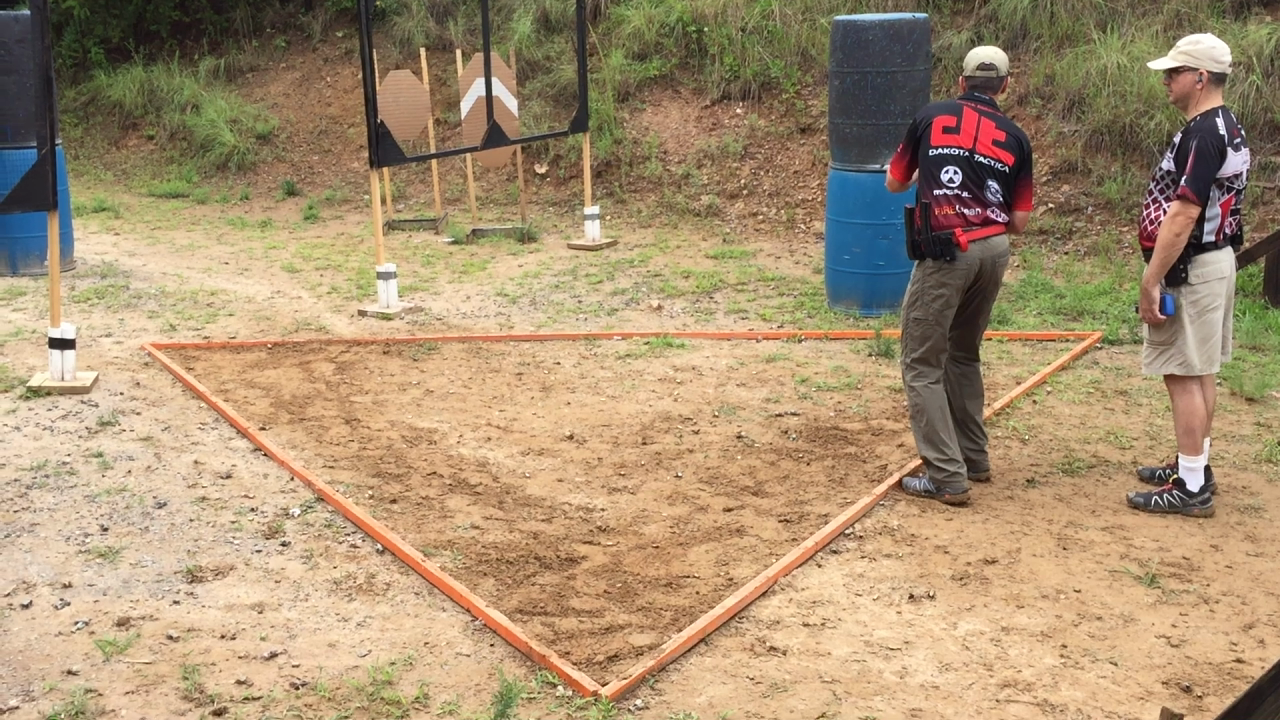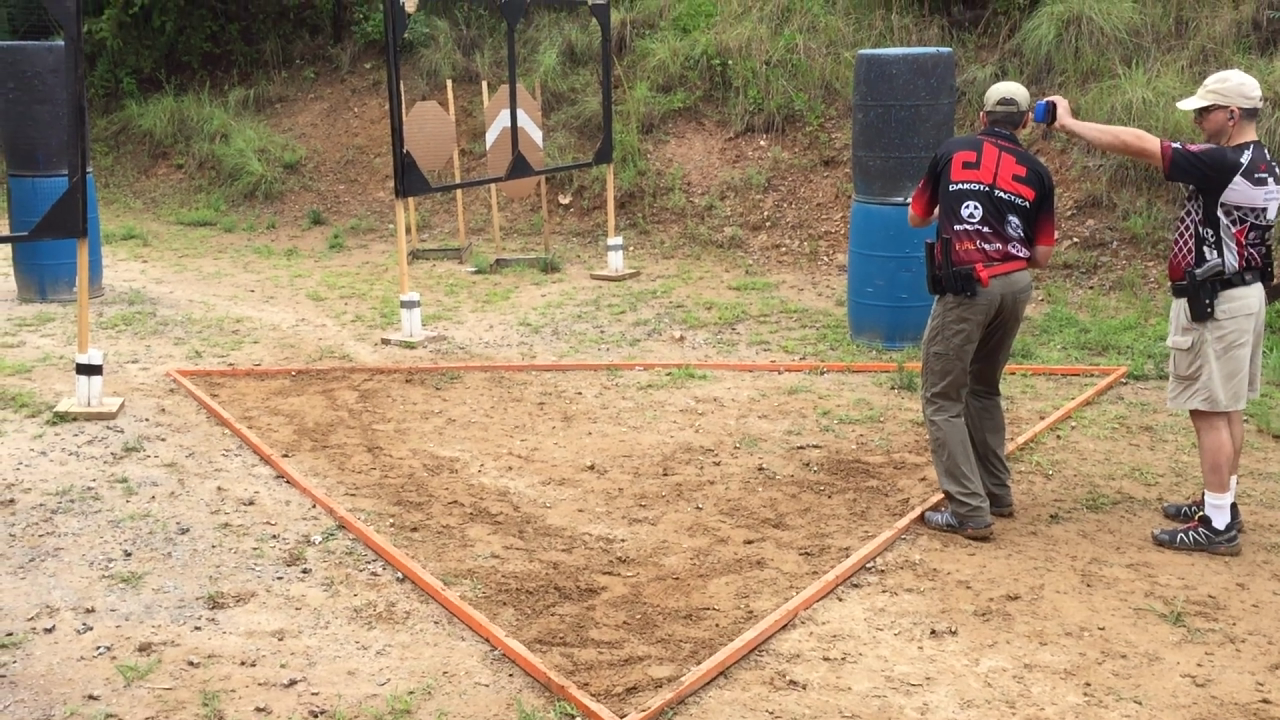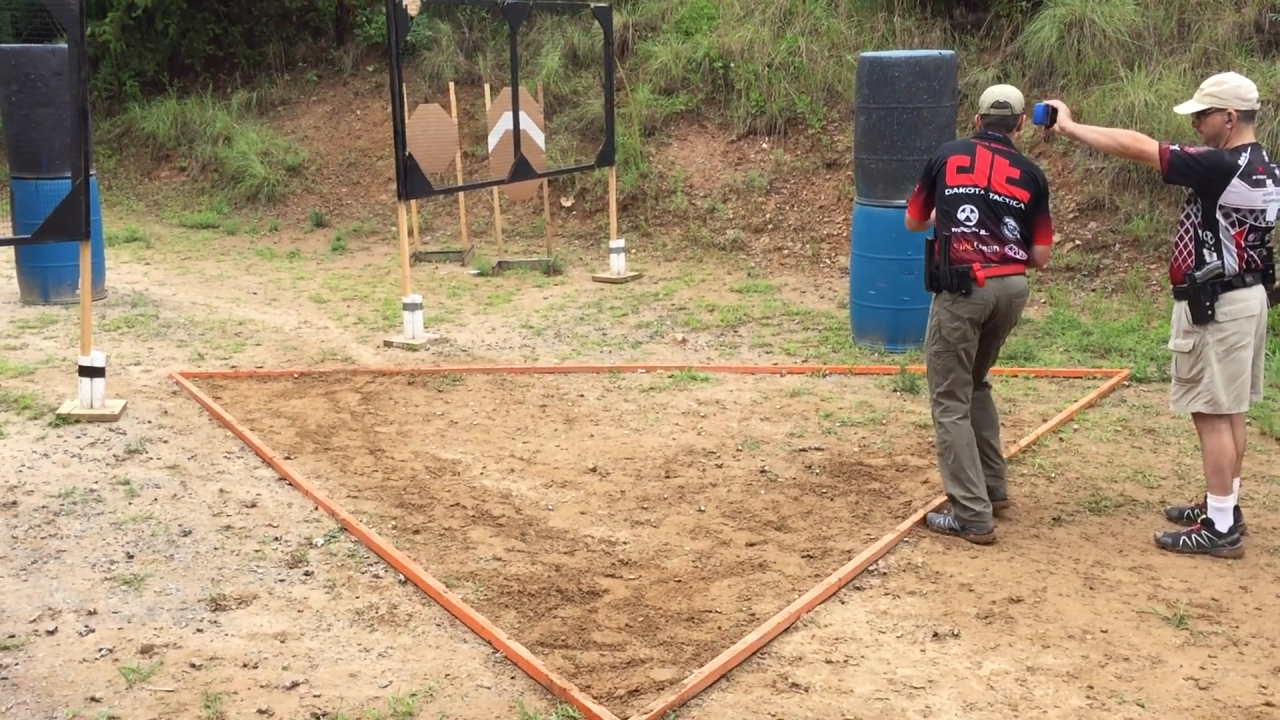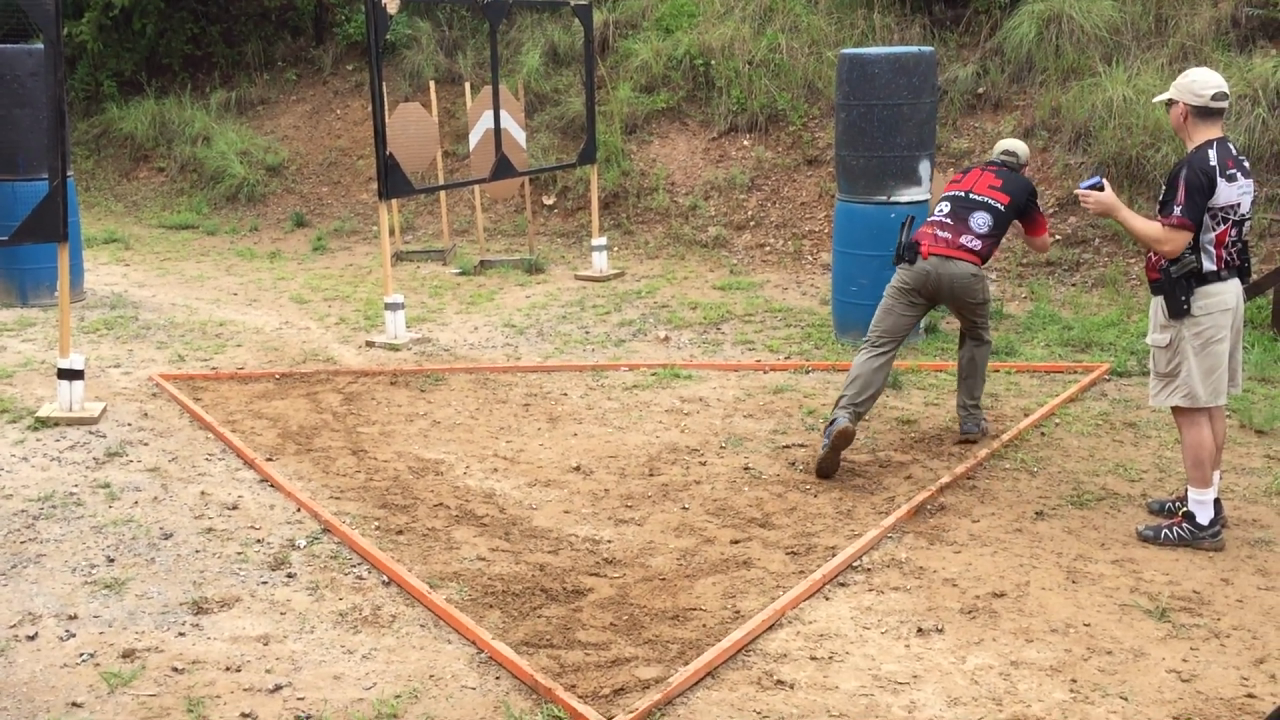
dt=1s
person 1, frame 1
left shoulder: (1203, 134)
right shoulder: (1225, 127)
left elbow: (1183, 215)
left wrist: (1151, 281)
left hip: (1189, 268)
right hip: (1212, 260)
left knee: (1185, 374)
right knee: (1200, 372)
left ankle: (1190, 487)
right ankle: (1193, 467)
person 1, frame 2
left shoulder: (1225, 164)
left elbow: (1139, 145)
left wrist: (1070, 124)
left hip: (1214, 303)
left knee: (1210, 411)
right knee: (1227, 408)
left ankle: (1216, 525)
right ankle: (1220, 505)
person 1, frame 3
left shoulder: (1222, 167)
left elbow: (1136, 147)
left wrist: (1070, 127)
left hip: (1215, 306)
left knee: (1213, 414)
right knee: (1231, 410)
left ankle: (1219, 528)
right ankle: (1223, 507)
person 1, frame 4
left shoulder: (1194, 168)
right shoulder: (1236, 162)
left elbow: (1170, 243)
left wrist: (1115, 209)
left hip: (1192, 300)
right hip: (1225, 290)
left knee: (1191, 407)
right knee: (1211, 403)
left ankle: (1200, 519)
right ankle: (1205, 498)
person 2, frame 1
left shoulder: (931, 117)
right shoulder: (1016, 138)
left elbow: (895, 183)
right elbow: (1019, 221)
left hip: (947, 253)
right hip: (994, 251)
left knee: (923, 363)
right knee: (963, 354)
left ankle: (947, 477)
right ankle: (974, 458)
person 2, frame 2
left shoulder: (951, 152)
right shoulder: (1037, 173)
left elbow: (916, 218)
right elbow: (1041, 256)
left hip: (968, 288)
right hip: (1015, 287)
left knee: (943, 397)
right knee: (983, 388)
left ankle: (969, 511)
right ankle: (996, 492)
person 2, frame 3
left shoulder: (946, 155)
right shoulder: (1031, 174)
left elbow: (914, 222)
right elbow: (1040, 257)
left hip: (962, 290)
right hip: (1012, 288)
left knee: (951, 402)
right knee: (975, 386)
left ankle: (973, 516)
right ankle: (992, 489)
person 2, frame 4
left shoulder: (961, 175)
right shoulder: (1021, 186)
right elbow: (1041, 244)
left hip: (918, 264)
right hip: (963, 270)
left knee: (877, 347)
right knee: (976, 338)
left ankle: (842, 418)
right ankle: (970, 421)
